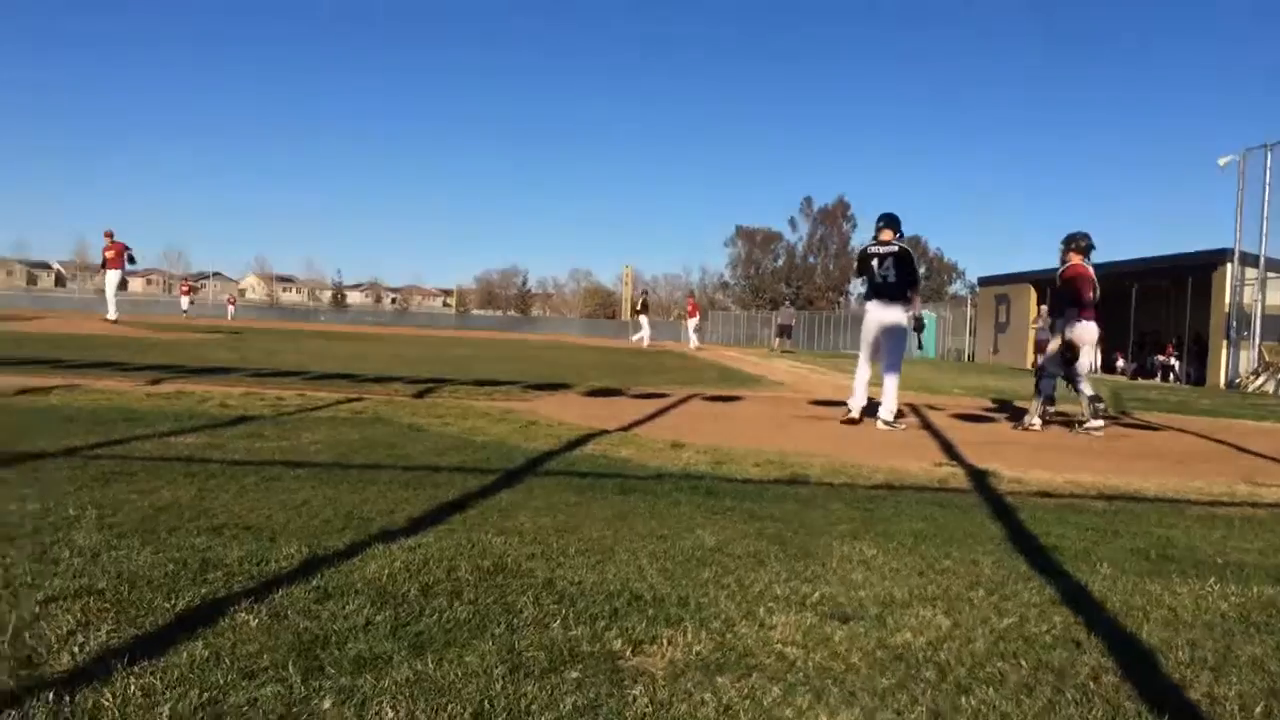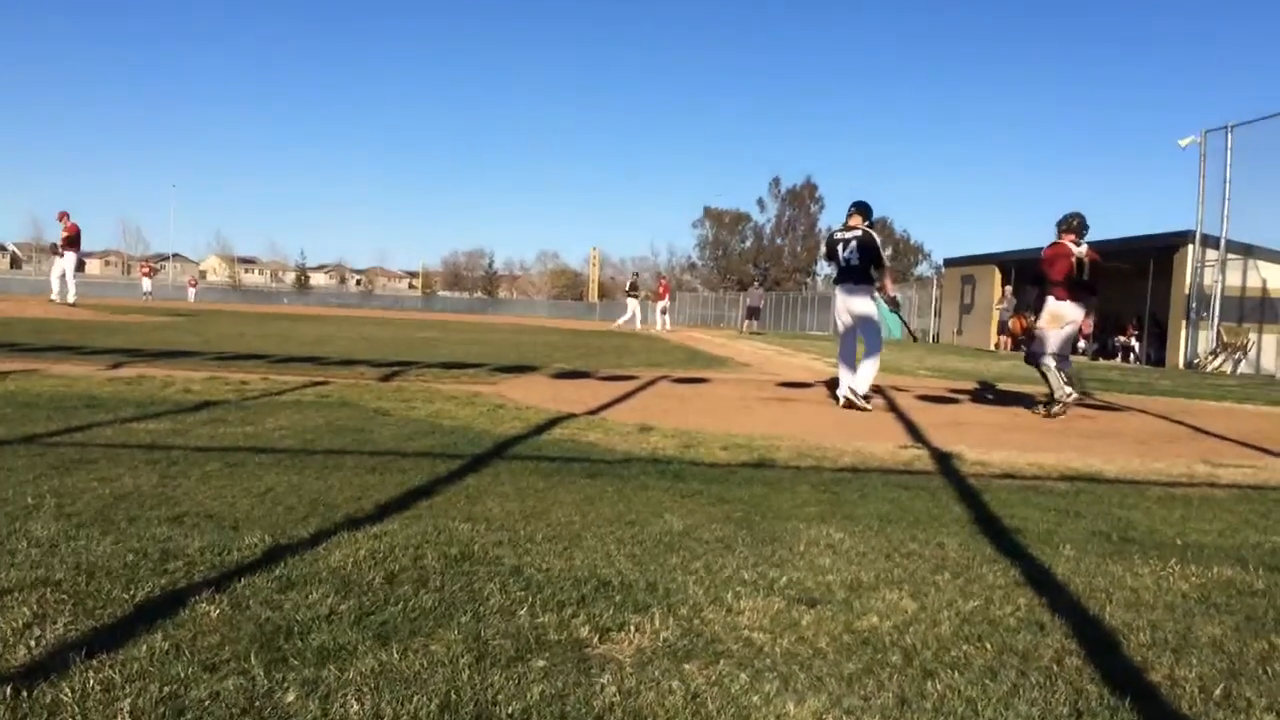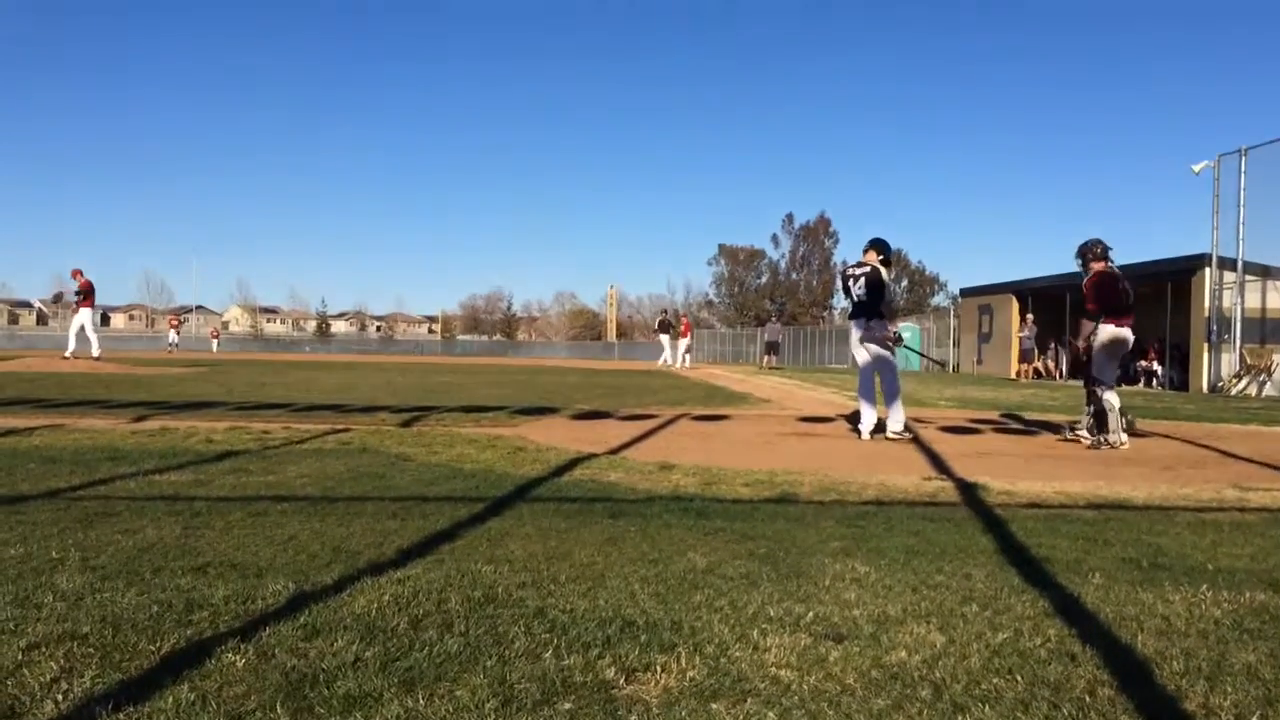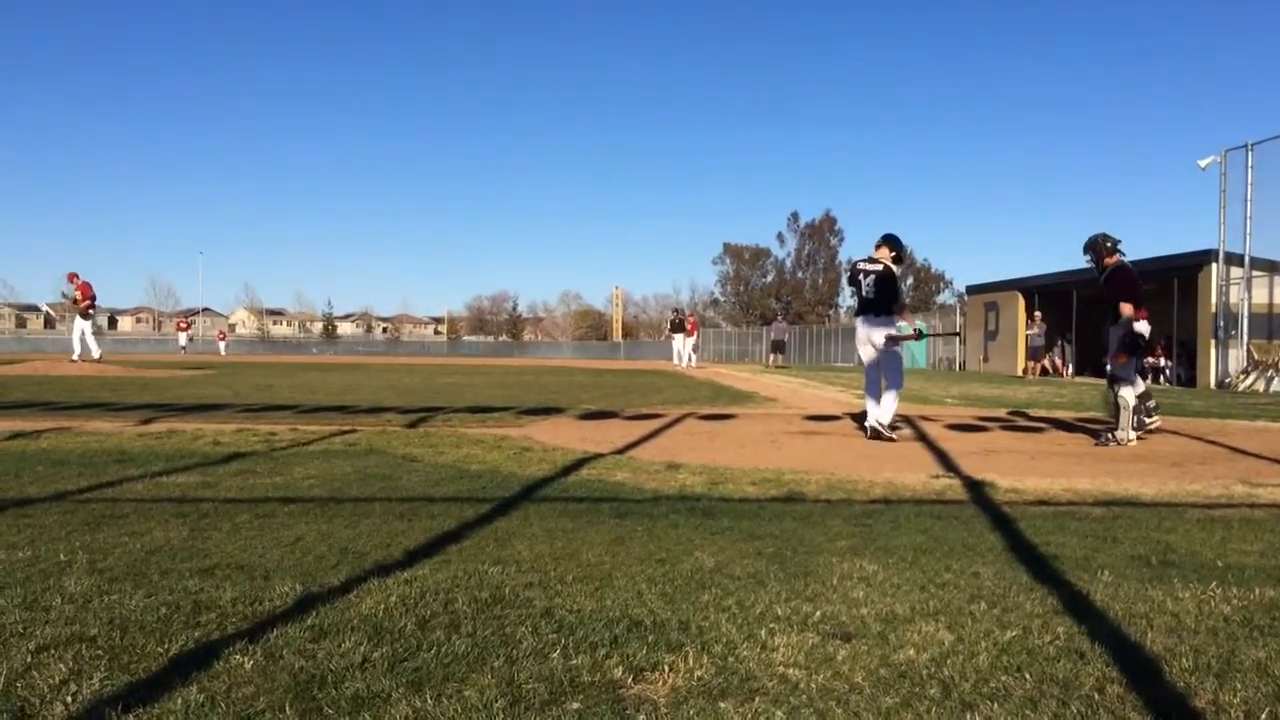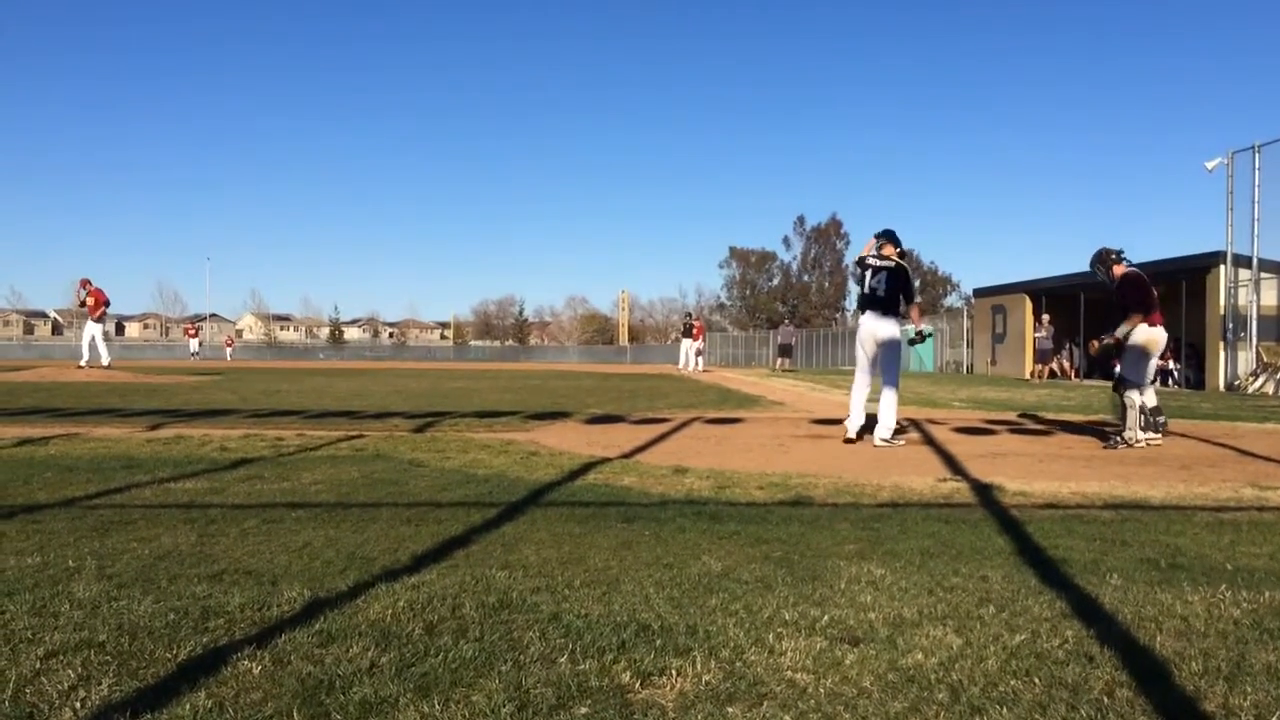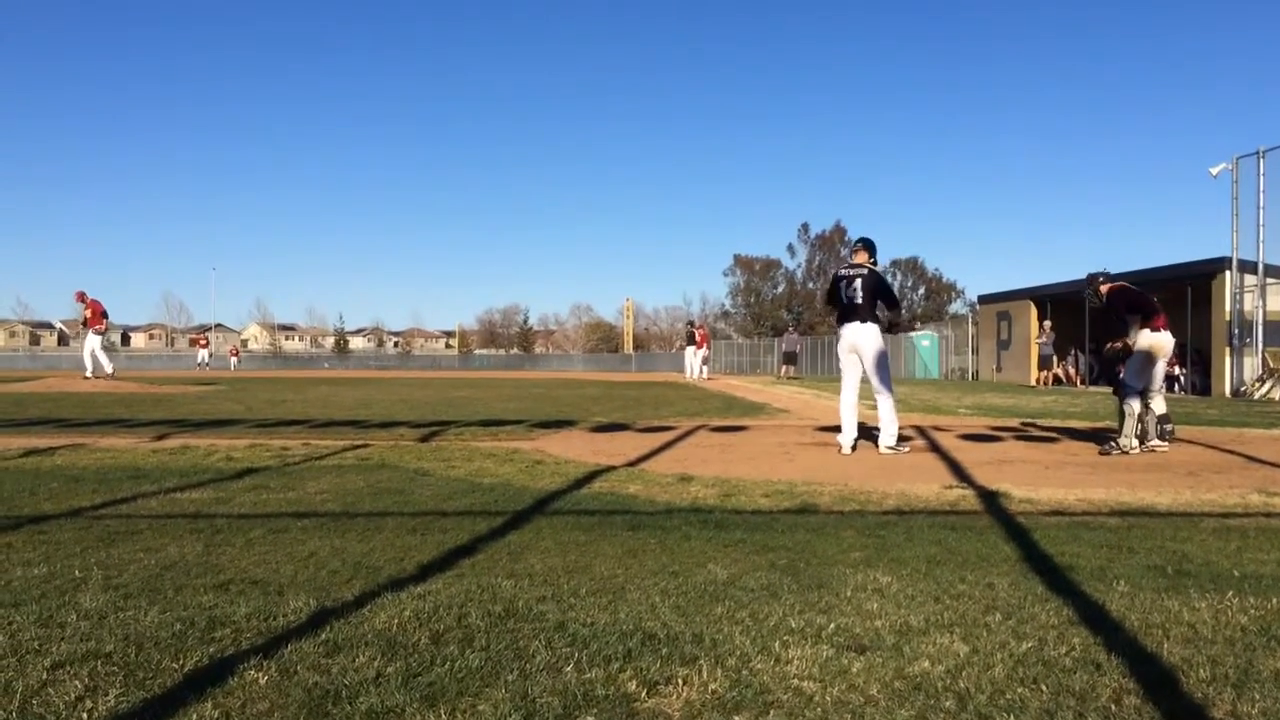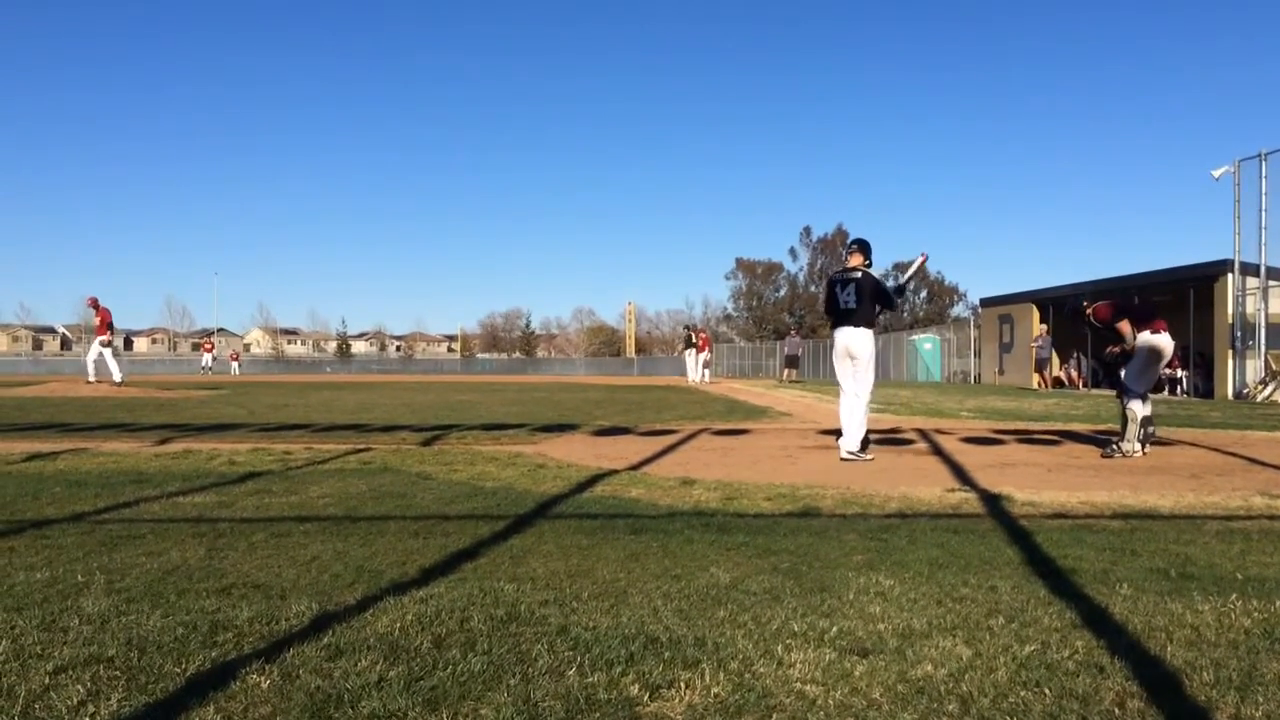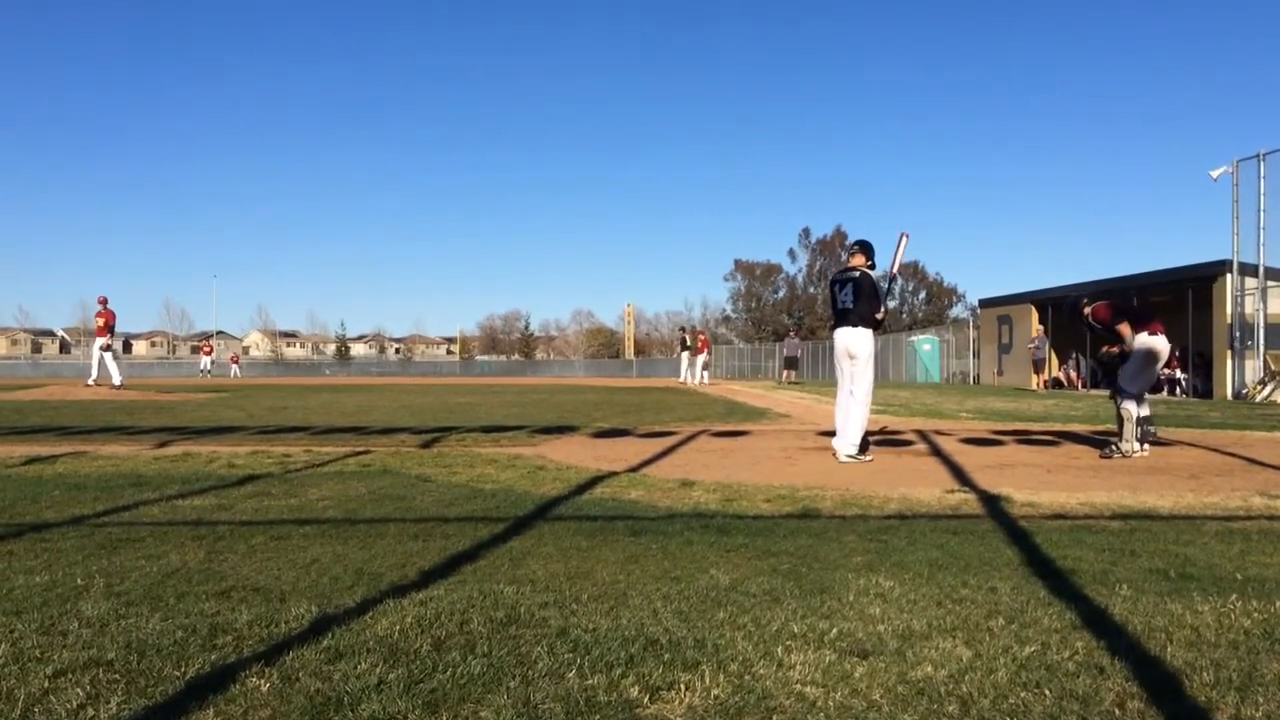
dt=0.5s
person 1, frame 1
left shoulder: (866, 251)
right shoulder: (905, 253)
left elbow: (858, 272)
right elbow: (914, 287)
right wrist: (917, 313)
left hip: (873, 309)
right hip: (897, 311)
left knee: (865, 360)
right knee: (892, 366)
left ankle: (855, 407)
right ankle: (886, 417)
person 1, frame 2
left shoulder: (833, 236)
right shoulder: (868, 235)
right elbow: (881, 268)
right wrist: (890, 293)
left hip: (841, 293)
right hip: (862, 295)
left knee: (846, 345)
right knee: (874, 345)
left ankle: (844, 393)
right ankle: (857, 389)
person 1, frame 3
left shoulder: (847, 272)
right shoulder: (878, 271)
right elbow: (885, 304)
right wrist: (894, 329)
left hip: (856, 328)
right hip: (875, 328)
left knee: (865, 378)
right knee: (890, 378)
left ankle: (865, 428)
right ankle: (895, 427)
person 1, frame 4
left shoulder: (857, 266)
right shoulder: (889, 270)
right elbow: (897, 304)
right wrist: (913, 326)
left hip: (861, 325)
right hip: (882, 325)
left knee: (871, 377)
right knee: (894, 378)
left ankle: (872, 424)
right ankle: (881, 419)
person 1, frame 5
left shoulder: (866, 261)
right shoulder: (900, 268)
right elbow: (911, 303)
left wrist: (875, 239)
right wrist: (918, 328)
left hip: (865, 322)
right hip: (888, 325)
left knee: (861, 377)
right knee: (890, 381)
left ankle: (853, 426)
right ankle: (884, 434)
person 1, frame 6
left shoulder: (839, 274)
right shoulder: (873, 275)
left elbow: (829, 303)
right elbow: (893, 305)
right wrist: (895, 322)
left hip: (846, 332)
right hip: (868, 331)
left knee: (848, 388)
right knee: (882, 388)
left ankle: (847, 441)
right ankle: (888, 441)
person 1, frame 7
left shoulder: (834, 279)
right shoulder: (868, 279)
left elbow: (828, 312)
right elbow: (891, 304)
right wrist: (898, 293)
left hip: (839, 335)
right hip: (861, 335)
left knee: (847, 391)
right knee: (861, 392)
left ankle: (849, 440)
right ankle: (851, 446)
person 1, frame 8
left shoulder: (835, 279)
right shoulder: (866, 277)
left elbow: (835, 310)
right elbow: (879, 314)
right wrist: (876, 320)
left hip: (839, 335)
right hip: (860, 335)
left knee: (844, 391)
right knee: (860, 392)
left ankle: (841, 443)
right ankle: (850, 448)
person 2, frame 1
left shoulder: (1071, 271)
right shoulder: (1089, 273)
left elbow: (1072, 304)
left wrist: (1069, 335)
left hip: (1073, 328)
right hip: (1090, 328)
left knee: (1048, 371)
right knee: (1079, 375)
left ankle: (1034, 419)
right ankle: (1095, 420)
person 2, frame 2
left shoulder: (1054, 249)
right shoulder: (1092, 257)
left elbow: (1037, 280)
right elbow: (1093, 291)
right wrist: (1089, 317)
left hip: (1056, 305)
right hip: (1078, 309)
left knee: (1038, 353)
right knee: (1061, 355)
left ankle: (1064, 393)
right ankle: (1059, 401)
person 2, frame 3
left shoulder: (1096, 279)
right shoulder: (1118, 277)
left elbow: (1091, 315)
left wrist: (1081, 340)
left hip: (1108, 333)
right hip: (1123, 332)
left knee: (1103, 385)
right knee: (1095, 382)
left ankle: (1116, 436)
right ankle: (1085, 430)
person 2, frame 4
left shoulder: (1116, 273)
right shoulder: (1123, 270)
left elbow: (1125, 303)
left wrist: (1128, 333)
left hip: (1127, 328)
right hip: (1137, 326)
left knee: (1121, 379)
right knee: (1128, 375)
left ankle: (1124, 433)
right ankle: (1148, 415)
person 2, frame 5
left shoulder: (1128, 278)
right shoulder: (1133, 278)
left elbow: (1137, 313)
left wrist: (1116, 336)
right wrist: (1119, 335)
left hip: (1145, 332)
right hip: (1156, 332)
left knee: (1127, 382)
right knee: (1144, 383)
left ankle: (1131, 433)
right ankle: (1152, 431)
person 2, frame 6
left shoulder: (1115, 292)
right shoulder: (1125, 290)
left elbow: (1134, 320)
left wrist: (1126, 343)
right wrist: (1123, 343)
left hip: (1151, 338)
right hip: (1164, 338)
left knee: (1128, 387)
right knee: (1153, 390)
left ankle: (1127, 441)
right ankle: (1158, 438)
person 2, frame 7
left shoulder: (1098, 312)
right shoulder: (1108, 308)
left elbow: (1127, 329)
left wrist: (1124, 348)
right wrist: (1121, 348)
left hip: (1151, 340)
right hip: (1165, 340)
left knee: (1130, 391)
right knee: (1140, 391)
left ankle: (1129, 445)
right ankle: (1143, 440)
person 2, frame 8
left shoulder: (1097, 311)
right shoulder: (1103, 310)
left elbow: (1127, 332)
left wrist: (1122, 350)
right wrist: (1118, 349)
left hip: (1147, 342)
right hip: (1159, 342)
left knee: (1125, 392)
right knee: (1138, 393)
left ankle: (1126, 446)
right ankle: (1141, 443)
